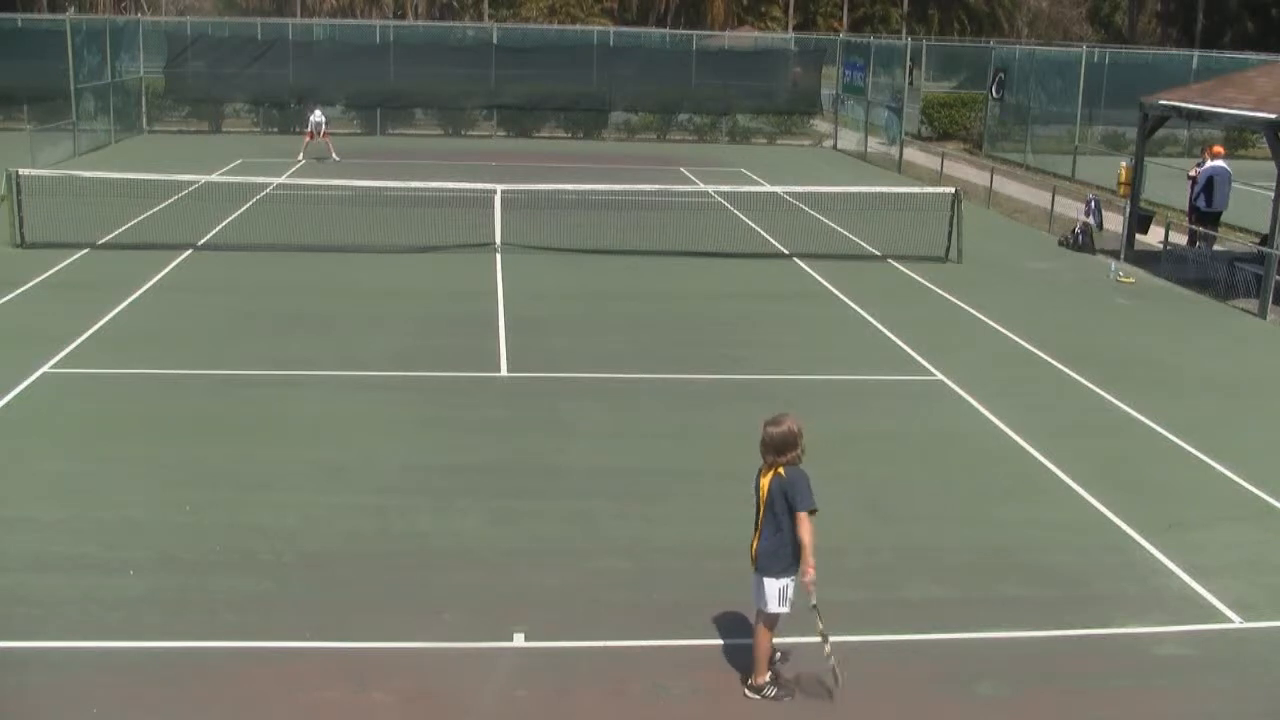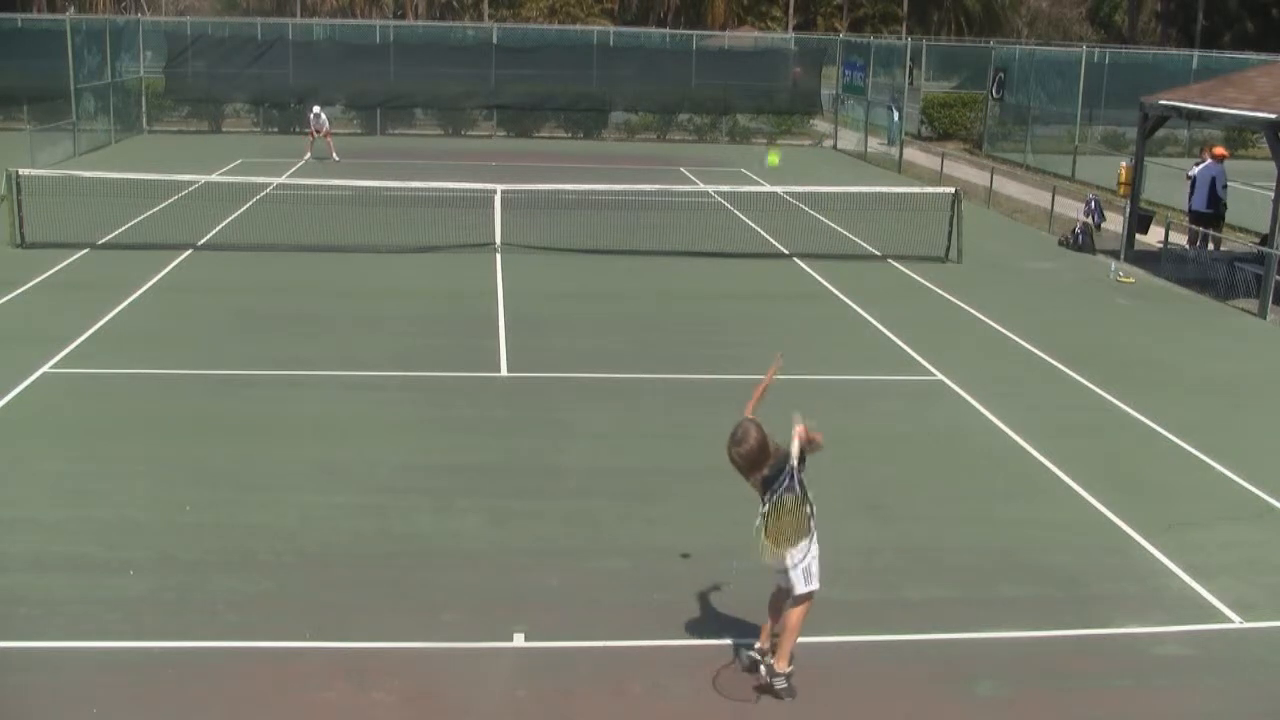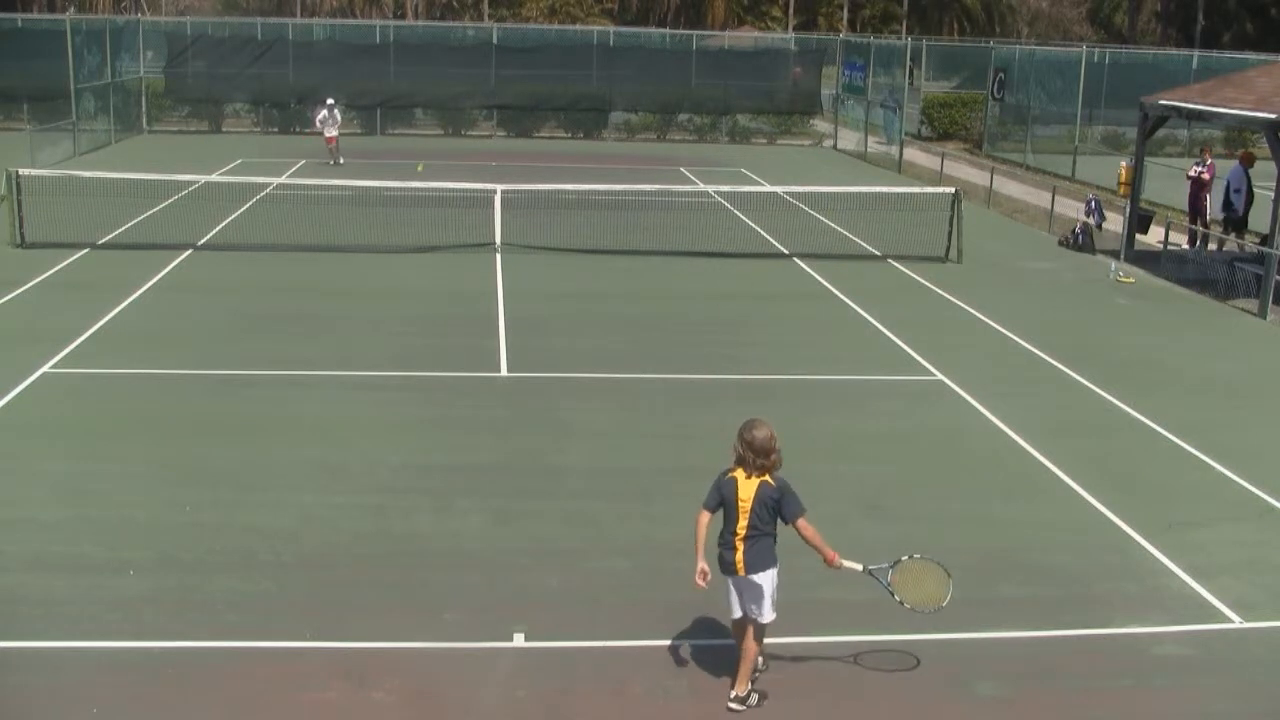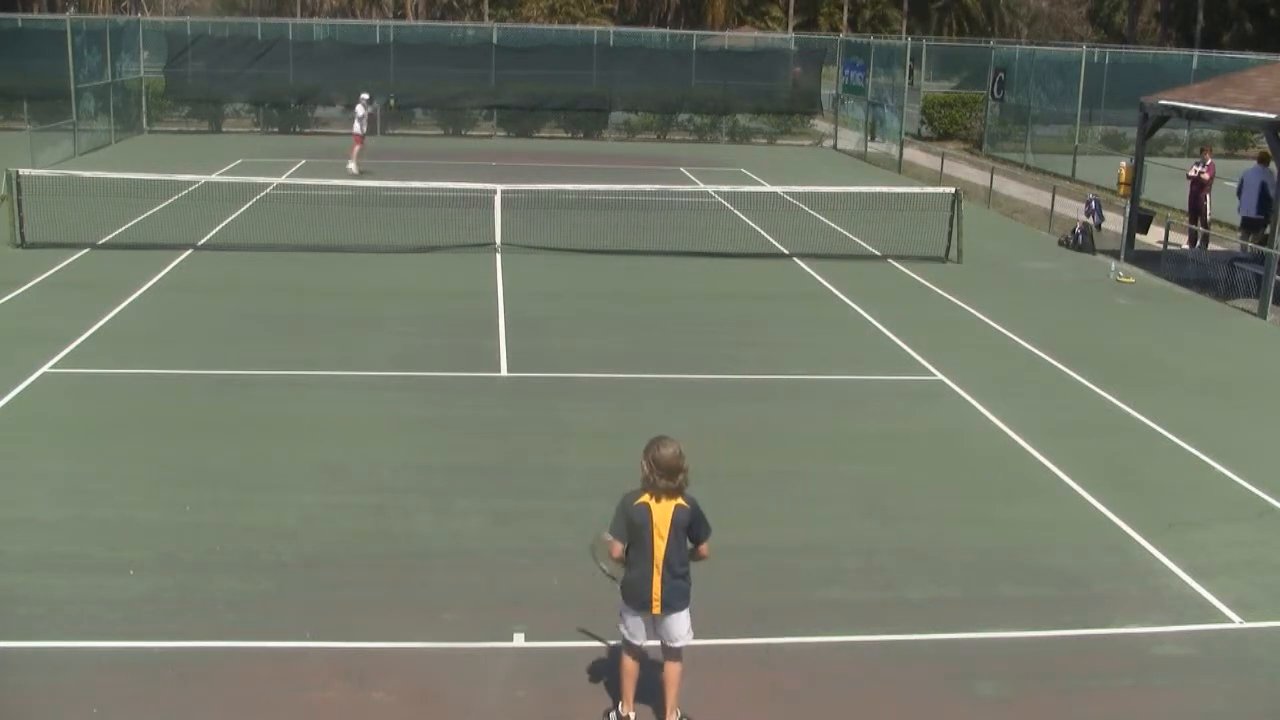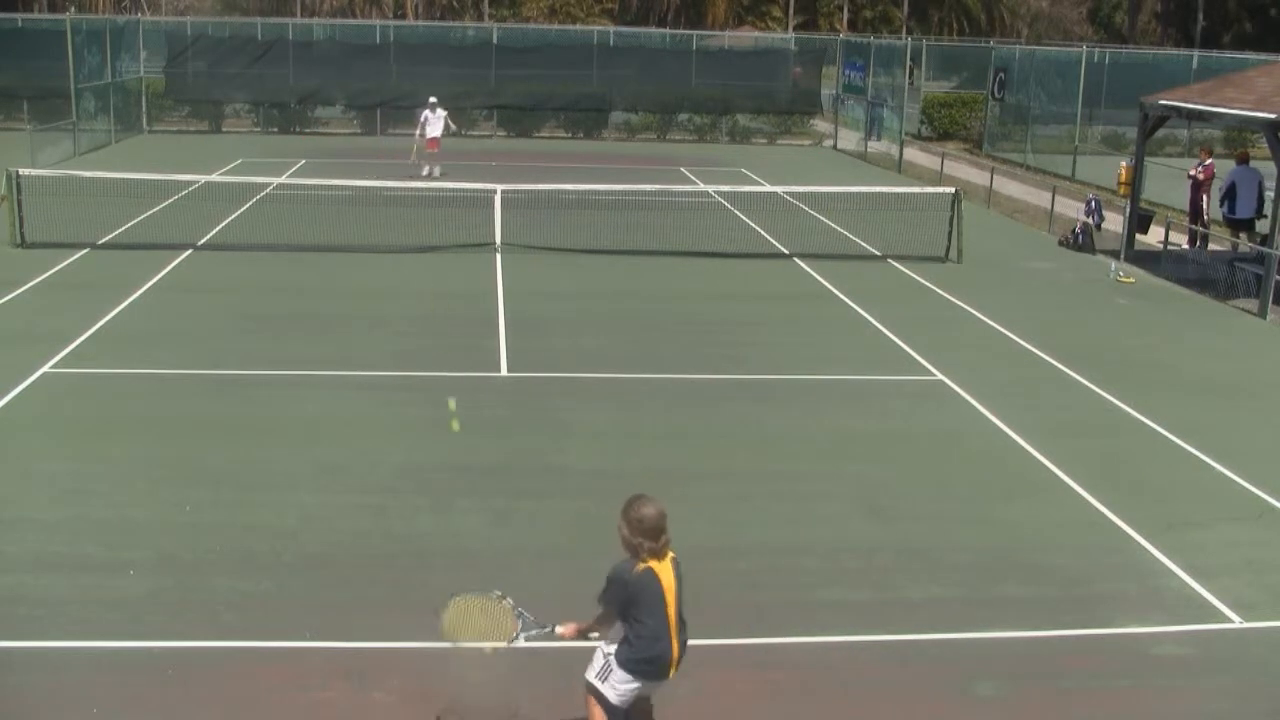
dt=1s
person 1, frame 1
left shoulder: (765, 472)
right shoulder: (795, 477)
right elbow: (803, 521)
right wrist: (809, 562)
left hip: (764, 553)
right hip: (779, 560)
left knee: (766, 614)
right knee: (768, 618)
left ankle: (767, 654)
right ankle: (759, 680)
person 1, frame 2
left shoulder: (748, 458)
right shoulder: (781, 463)
left elbow: (748, 414)
right elbow: (816, 443)
left wrist: (766, 379)
right wrist: (803, 435)
left knee: (783, 591)
right knee: (801, 599)
left ankle: (763, 648)
right ankle: (779, 668)
person 1, frame 3
left shoulder: (725, 480)
right shoulder: (777, 487)
left elbow: (703, 519)
right elbow: (801, 526)
left wrist: (700, 560)
right wrist: (827, 553)
left hip: (729, 562)
right hip: (761, 565)
left knee: (740, 618)
right knee: (756, 625)
left ankle: (750, 663)
right ankle: (740, 690)
person 1, frame 4
left shoulder: (631, 502)
right shoulder: (688, 506)
left elbow: (616, 552)
right elbow: (703, 552)
left hip: (637, 593)
right hip: (675, 595)
left knee: (632, 649)
right knee: (673, 654)
person 1, frame 5
left shoulder: (623, 573)
right shoulder: (670, 560)
left elbow: (608, 619)
left wrist: (579, 629)
left hip: (642, 659)
right hip: (671, 654)
left knee: (595, 696)
